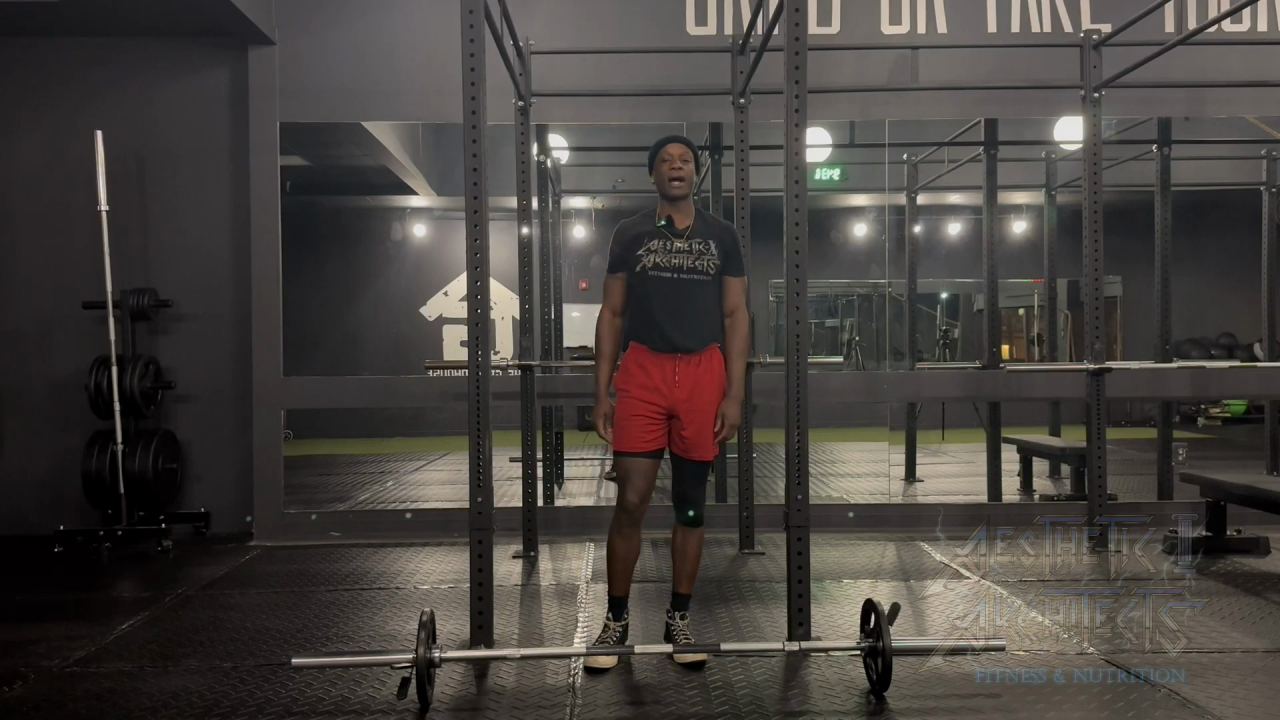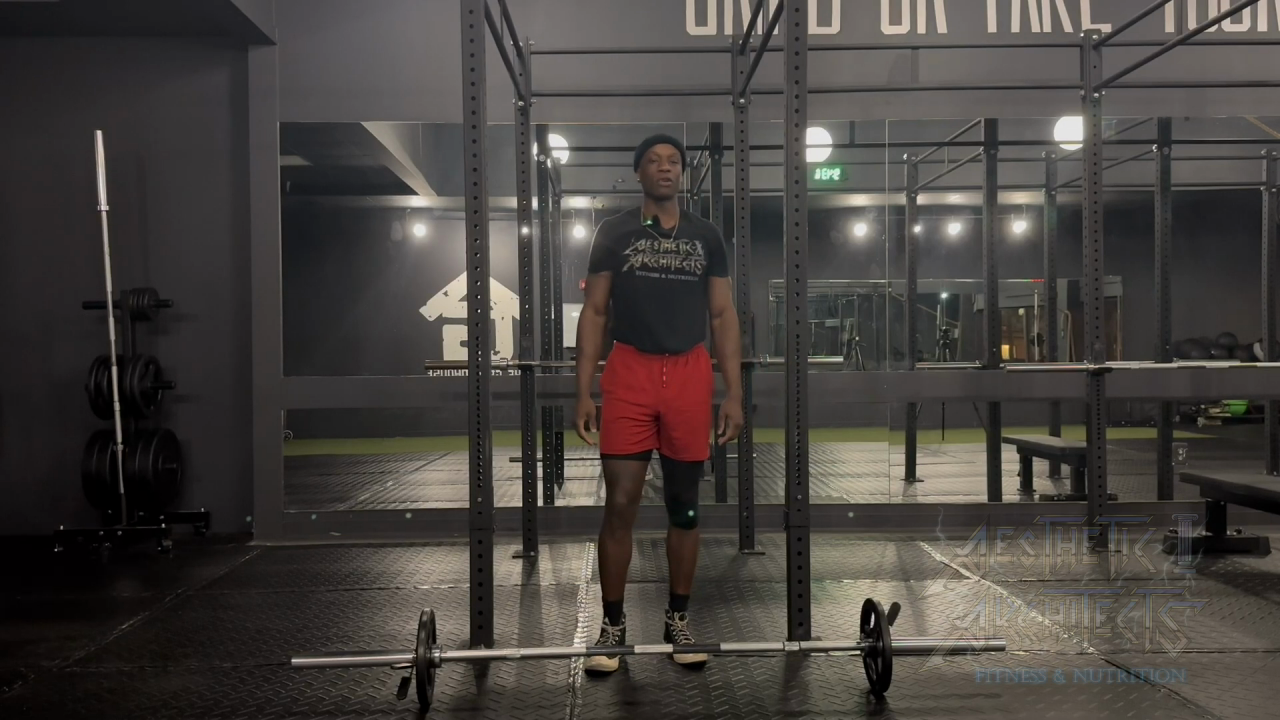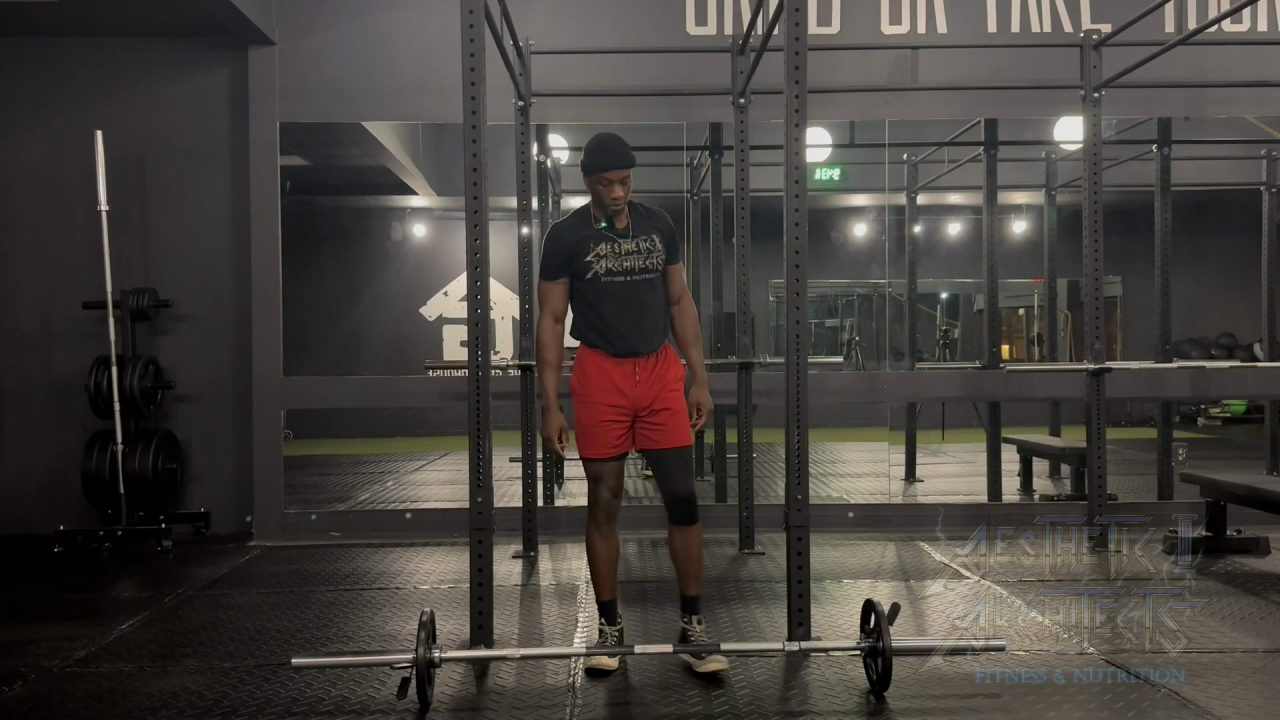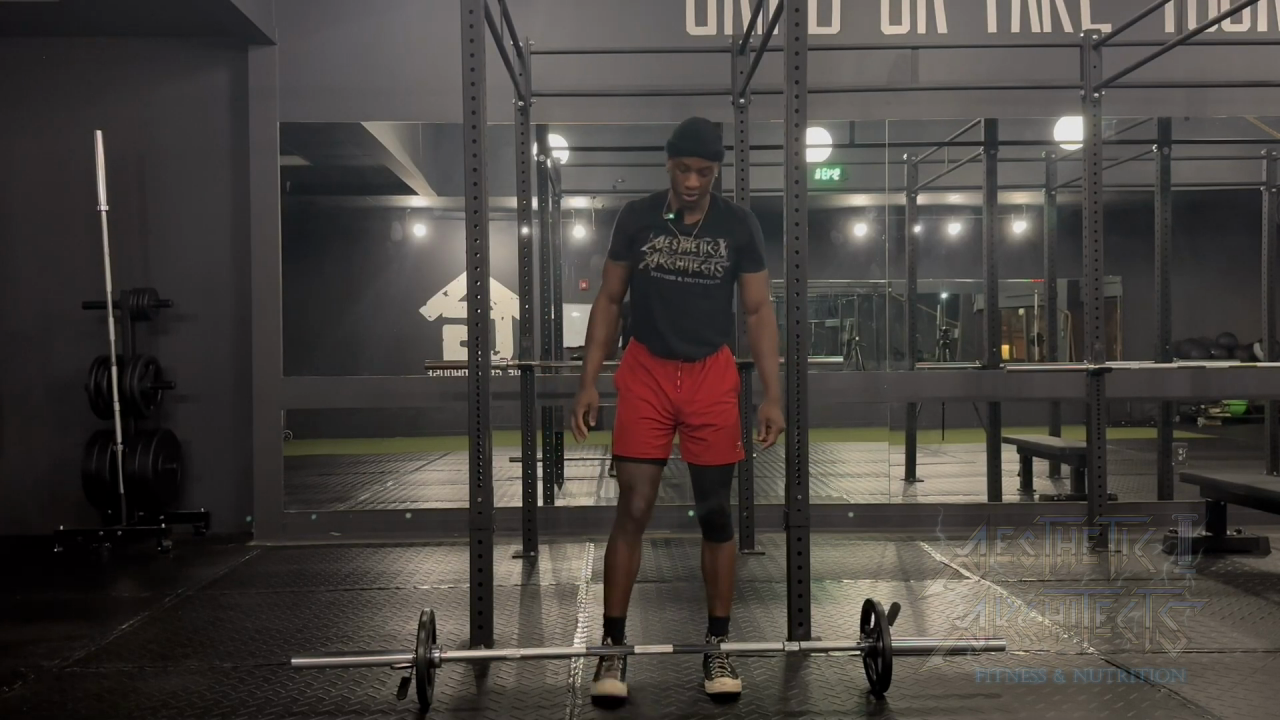
dt=1s
person 1, frame 1
left shoulder: (722, 236)
right shoulder: (630, 233)
left elbow: (735, 315)
right elbow: (612, 315)
left wrist: (734, 393)
right wrist: (602, 392)
left hip: (703, 375)
right hip: (643, 375)
left knee: (691, 503)
right knee: (631, 502)
left ankle: (678, 619)
right ankle: (616, 619)
person 1, frame 2
left shoulder: (706, 236)
right shoulder: (613, 232)
left elbow: (722, 315)
right elbow: (594, 313)
left wrist: (734, 391)
right wrist: (584, 391)
left hip: (689, 376)
right hip: (628, 374)
left knee: (684, 505)
right knee: (620, 504)
left ankle: (677, 620)
right ankle: (613, 624)
person 1, frame 3
left shoulder: (659, 225)
right shoulder: (565, 236)
left elbow: (680, 303)
right elbow: (551, 321)
left wrist: (699, 378)
right wrist: (551, 404)
left hip: (660, 372)
right hip: (600, 375)
left knee: (683, 499)
right knee: (604, 504)
left ankle: (692, 623)
right ankle: (610, 626)
person 1, frame 4
left shoulder: (738, 225)
right shoulder: (635, 218)
left elbow: (758, 311)
right elbow: (609, 302)
left wrist: (772, 396)
right wrist: (588, 381)
left hip: (711, 377)
right hip: (645, 375)
left knee: (715, 514)
right knee: (632, 512)
left ankle: (716, 646)
right ankle: (613, 646)
